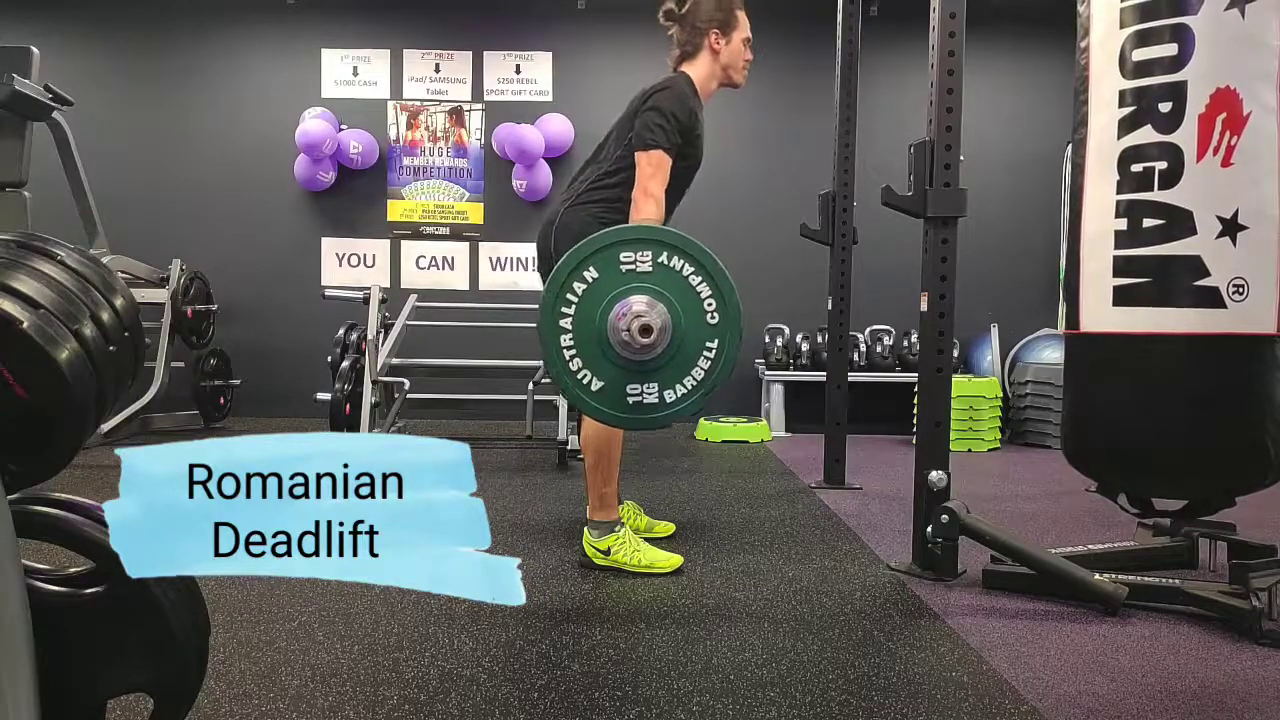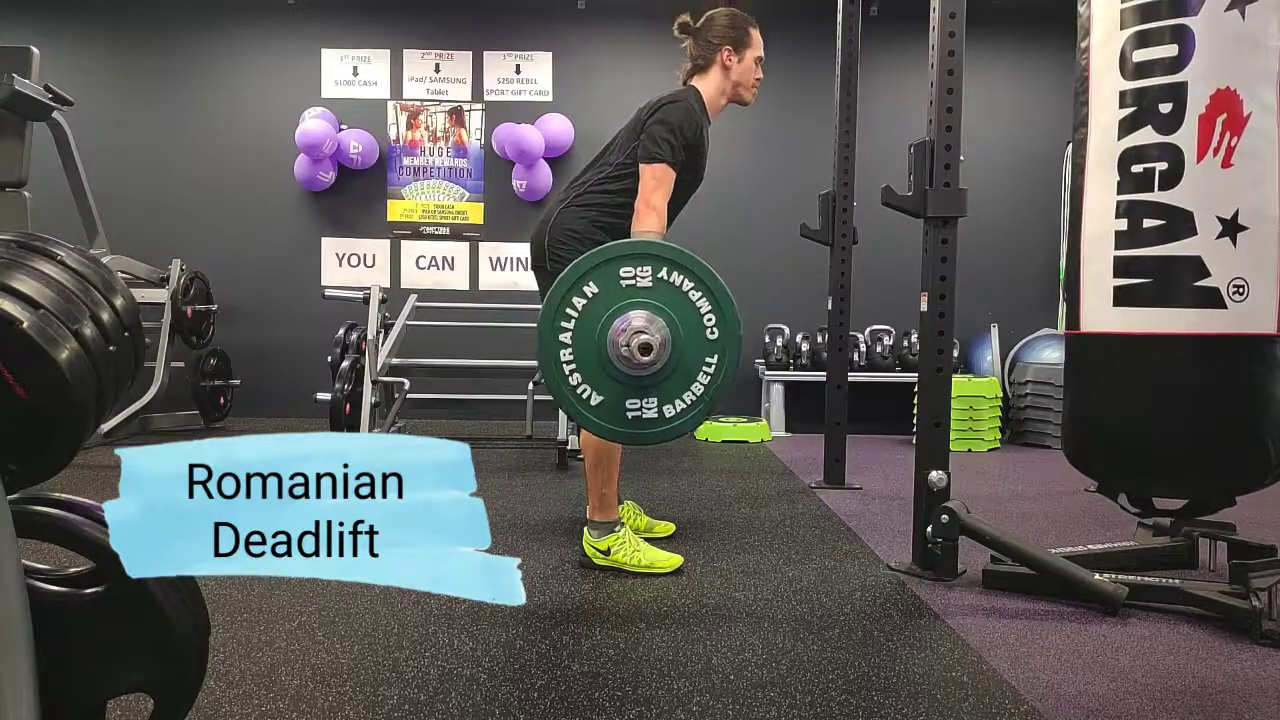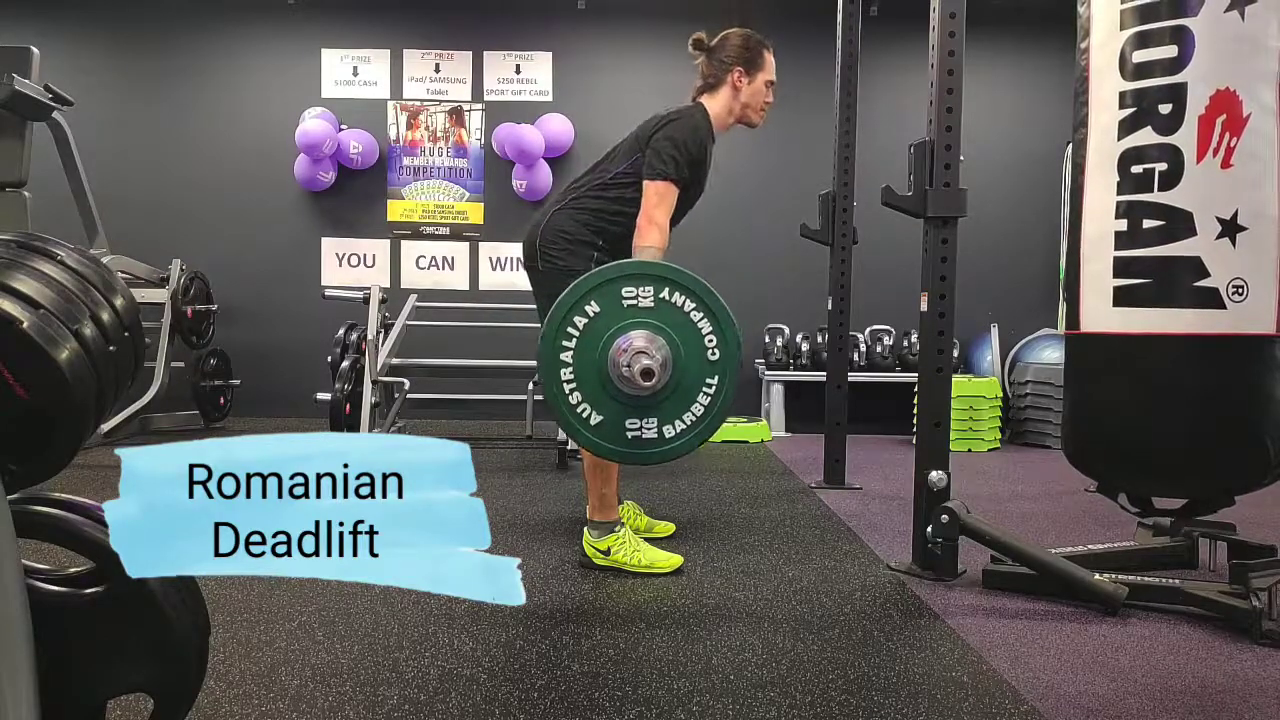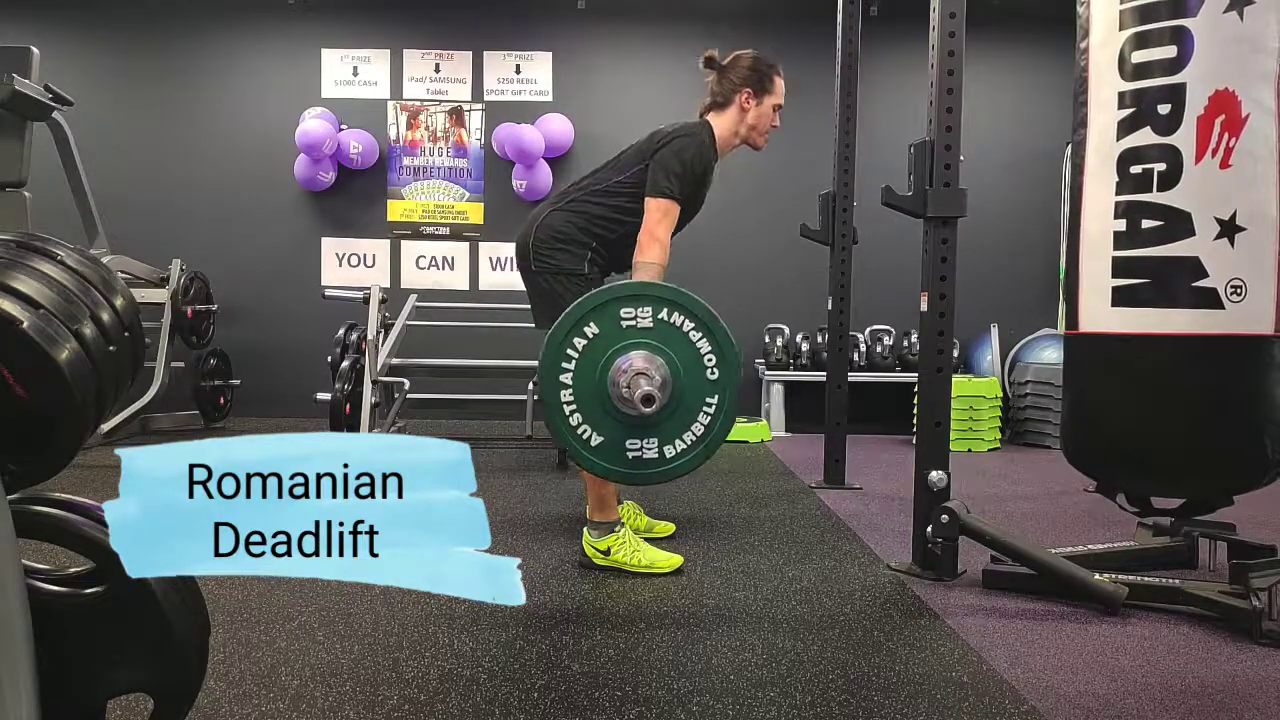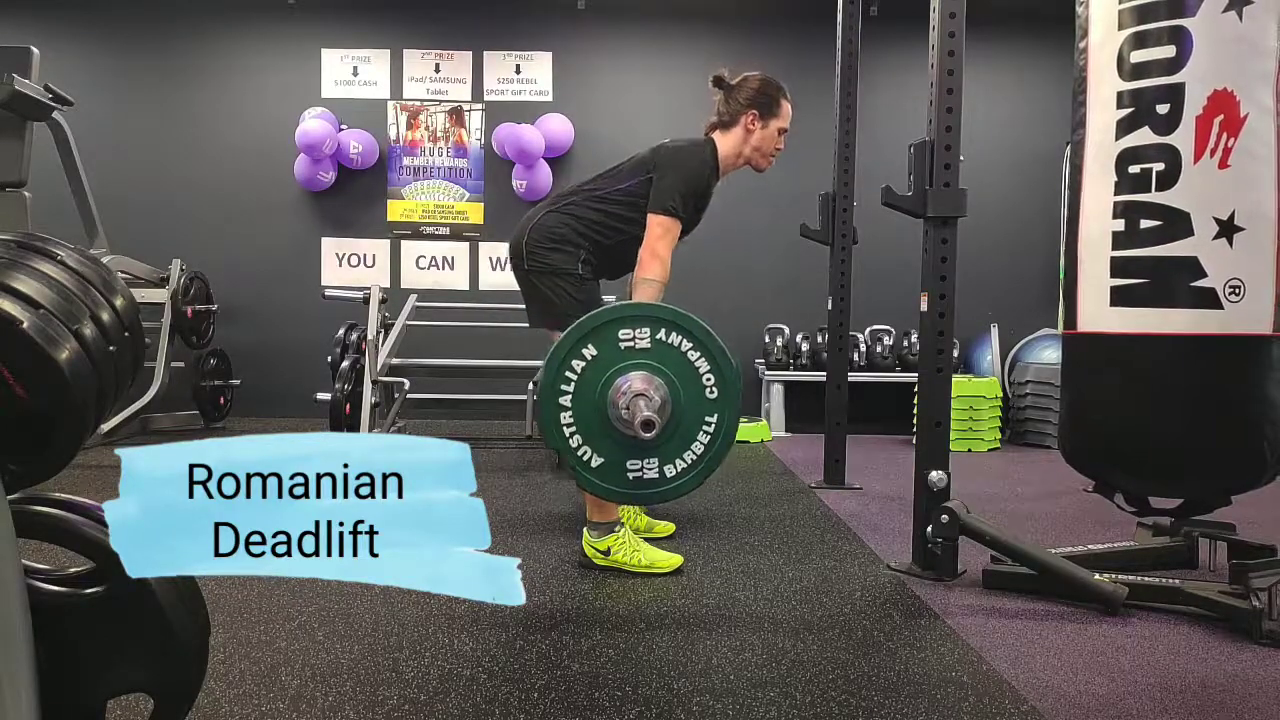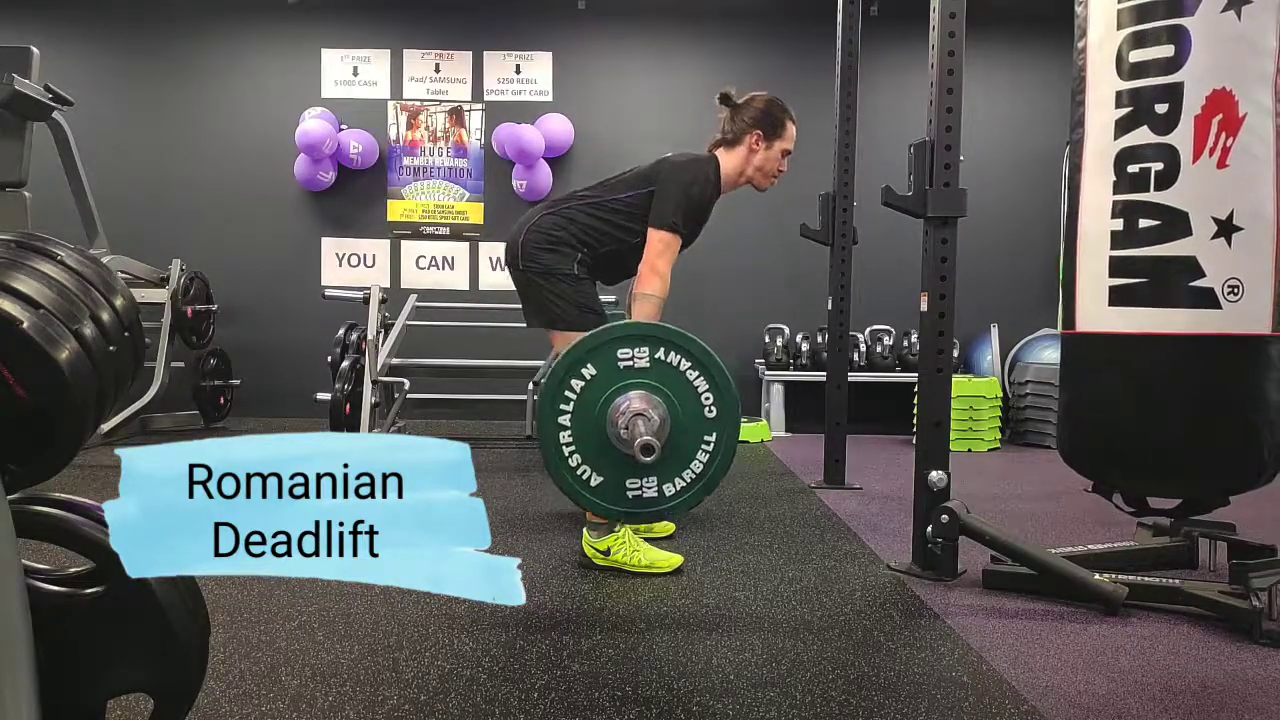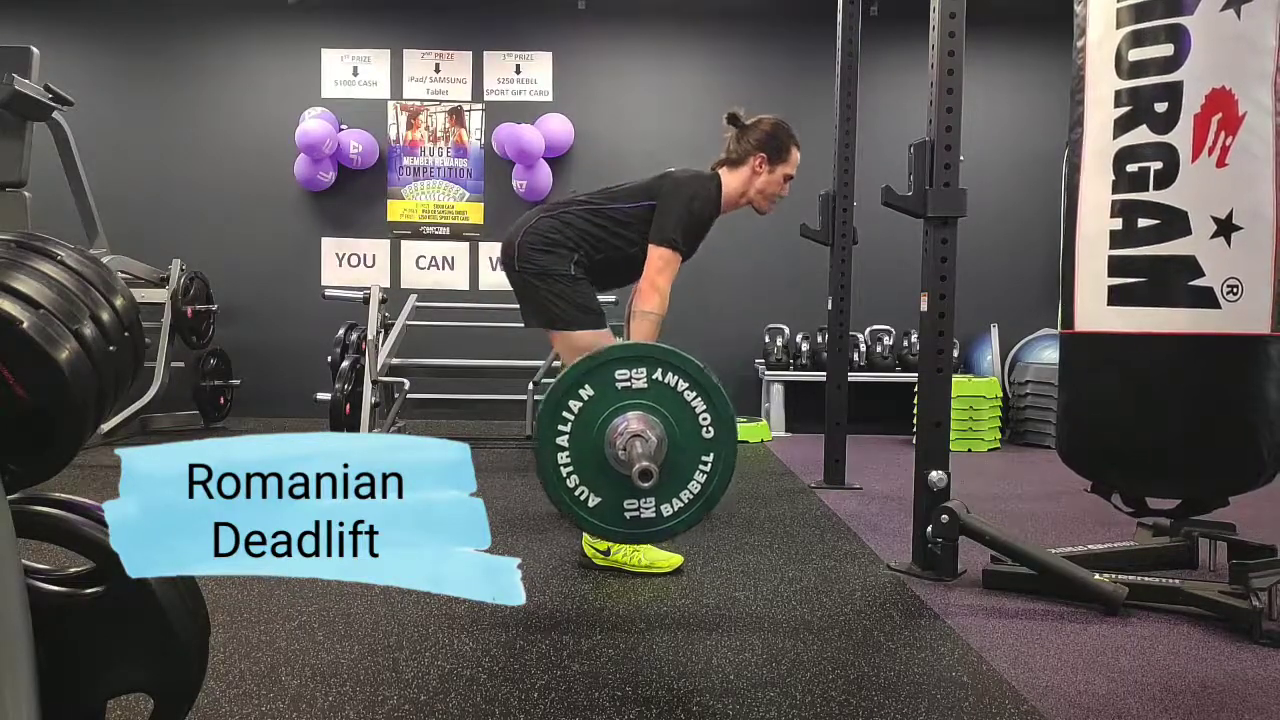
dt=0.2s
person 1, frame 1
left shoulder: (681, 101)
right shoulder: (673, 99)
right elbow: (646, 195)
left hip: (587, 243)
right hip: (582, 243)
left ankle: (609, 509)
right ankle: (603, 535)
person 1, frame 2
left shoulder: (688, 115)
right shoulder: (681, 114)
left elbow: (650, 209)
right elbow: (649, 208)
left hip: (580, 246)
right hip: (575, 246)
left ankle: (609, 509)
right ankle: (603, 535)
person 1, frame 3
left shoulder: (692, 130)
right shoulder: (687, 130)
left elbow: (651, 222)
right elbow: (651, 223)
left hip: (572, 248)
right hip: (569, 249)
left ankle: (609, 509)
right ankle: (604, 535)
person 1, frame 4
left shoulder: (694, 146)
right shoulder: (690, 147)
left elbow: (650, 238)
right elbow: (652, 240)
left hip: (563, 250)
right hip: (561, 250)
left ankle: (610, 508)
right ankle: (604, 535)
person 1, frame 5
left shoulder: (695, 163)
right shoulder: (692, 163)
left elbow: (648, 253)
right elbow: (654, 255)
left hip: (553, 249)
right hip: (553, 250)
left ankle: (611, 508)
right ankle: (604, 536)
person 1, frame 6
left shoulder: (695, 178)
right shoulder: (693, 179)
left elbow: (646, 269)
right elbow: (654, 272)
left hip: (546, 249)
right hip: (550, 252)
right ankle: (604, 536)
person 1, frame 7
left shoulder: (696, 194)
right shoulder: (694, 196)
left elbow: (646, 284)
right elbow: (654, 288)
left hip: (541, 251)
right hip: (545, 253)
right ankle: (606, 537)
